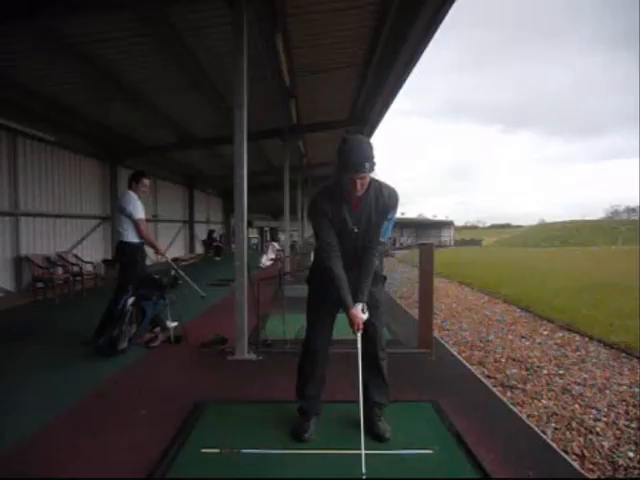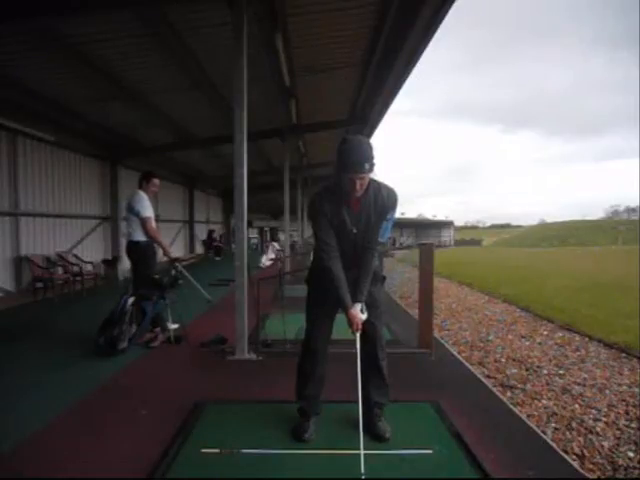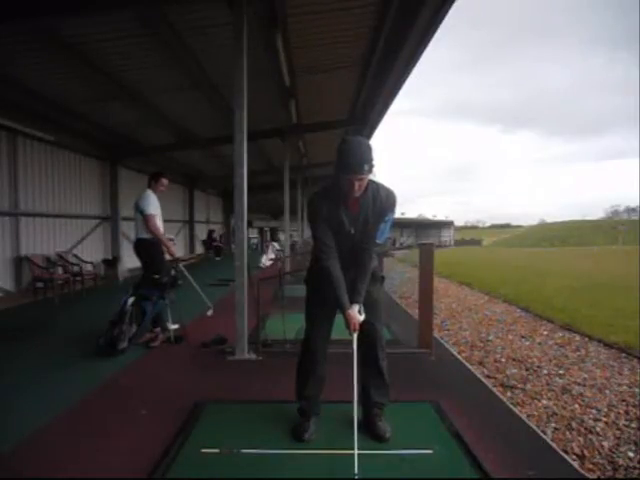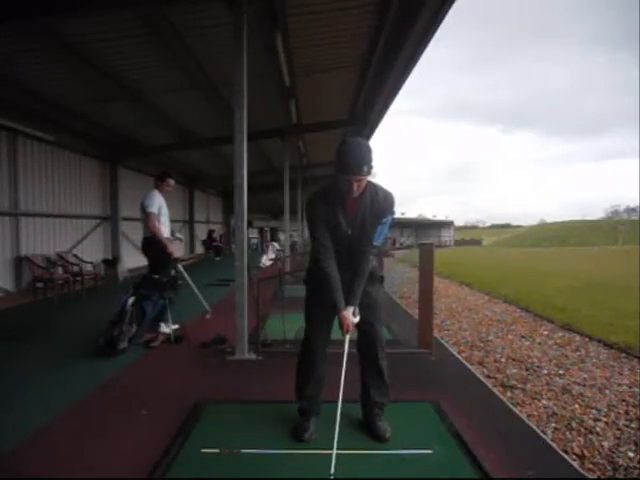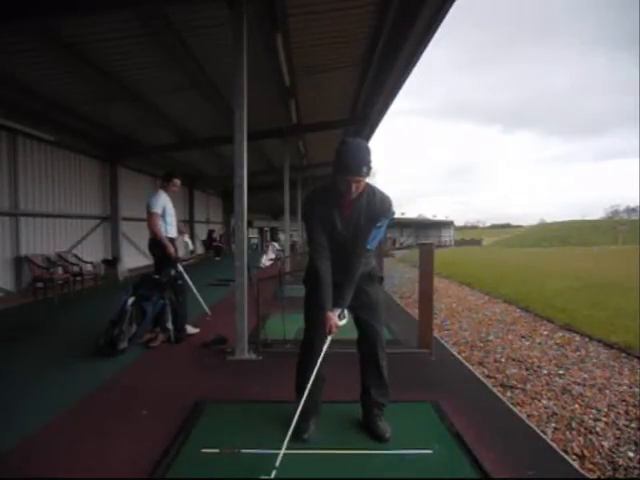
dt=1s
person 1, frame 1
left shoulder: (387, 197)
right shoulder: (322, 201)
left elbow: (372, 250)
right elbow: (330, 255)
left wrist: (360, 299)
right wrist: (348, 304)
left hip: (367, 276)
right hip: (328, 277)
left knee: (374, 343)
right knee: (316, 343)
left ankle: (374, 411)
right ankle: (308, 412)
person 1, frame 2
left shoulder: (386, 197)
right shoulder: (322, 201)
left elbow: (370, 250)
right elbow: (329, 255)
left wrist: (359, 299)
right wrist: (347, 305)
left hip: (366, 275)
right hip: (327, 276)
left knee: (374, 342)
right knee: (315, 342)
left ankle: (374, 411)
right ankle: (308, 412)
person 1, frame 3
left shoulder: (384, 198)
right shoulder: (320, 201)
left elbow: (368, 251)
right elbow: (327, 256)
left wrist: (357, 300)
right wrist: (345, 305)
left hip: (365, 275)
right hip: (325, 276)
left knee: (374, 340)
right knee: (315, 342)
left ankle: (374, 412)
right ankle: (308, 412)
person 1, frame 4
left shoulder: (382, 200)
right shoulder: (318, 202)
left elbow: (365, 253)
right elbow: (324, 256)
left wrist: (353, 302)
right wrist: (340, 307)
left hip: (364, 276)
right hip: (324, 277)
left knee: (373, 341)
right knee: (314, 342)
left ankle: (374, 411)
right ankle: (308, 412)
person 1, frame 5
left shoulder: (380, 204)
right shoulder: (316, 202)
left elbow: (360, 255)
right elbow: (319, 255)
left wrist: (343, 304)
right wrist: (326, 307)
left hip: (363, 279)
right hip: (323, 278)
left knee: (373, 343)
right knee: (313, 343)
left ankle: (373, 412)
right ankle: (308, 412)
person 2, frame 1
left shoulder: (124, 199)
right shoulder: (133, 200)
right elbow: (142, 230)
right wrist: (157, 247)
left hip: (125, 246)
right hip: (132, 248)
left knee: (133, 287)
right knee: (125, 290)
person 2, frame 2
left shoulder: (134, 199)
right shoulder: (142, 199)
right elbow: (149, 229)
left wrist: (159, 245)
right wrist: (164, 247)
left hip: (136, 245)
right hip: (142, 246)
left knee: (143, 286)
right knee: (146, 287)
right ankle: (157, 327)
person 2, frame 3
left shoulder: (149, 198)
right shoulder: (148, 197)
right elbow: (151, 226)
left wrist: (164, 240)
right wrist: (167, 245)
left hip: (148, 244)
right hip: (149, 244)
left knee: (151, 284)
right knee: (157, 284)
left ankle: (156, 326)
right ankle: (158, 328)
person 2, frame 4
left shoulder: (159, 198)
right shoulder: (153, 197)
right elbow: (151, 225)
left wrist: (171, 235)
right wrist: (166, 243)
left hip: (158, 243)
right hip: (156, 244)
left ankle: (161, 322)
right ankle: (158, 324)
person 2, frame 5
left shoulder: (166, 199)
right shoulder: (158, 198)
left elbow: (172, 222)
right elbow: (152, 224)
left wrist: (183, 234)
right wrist: (167, 244)
left hip: (167, 244)
right hip: (162, 244)
right knee: (177, 285)
right ankle: (180, 326)
